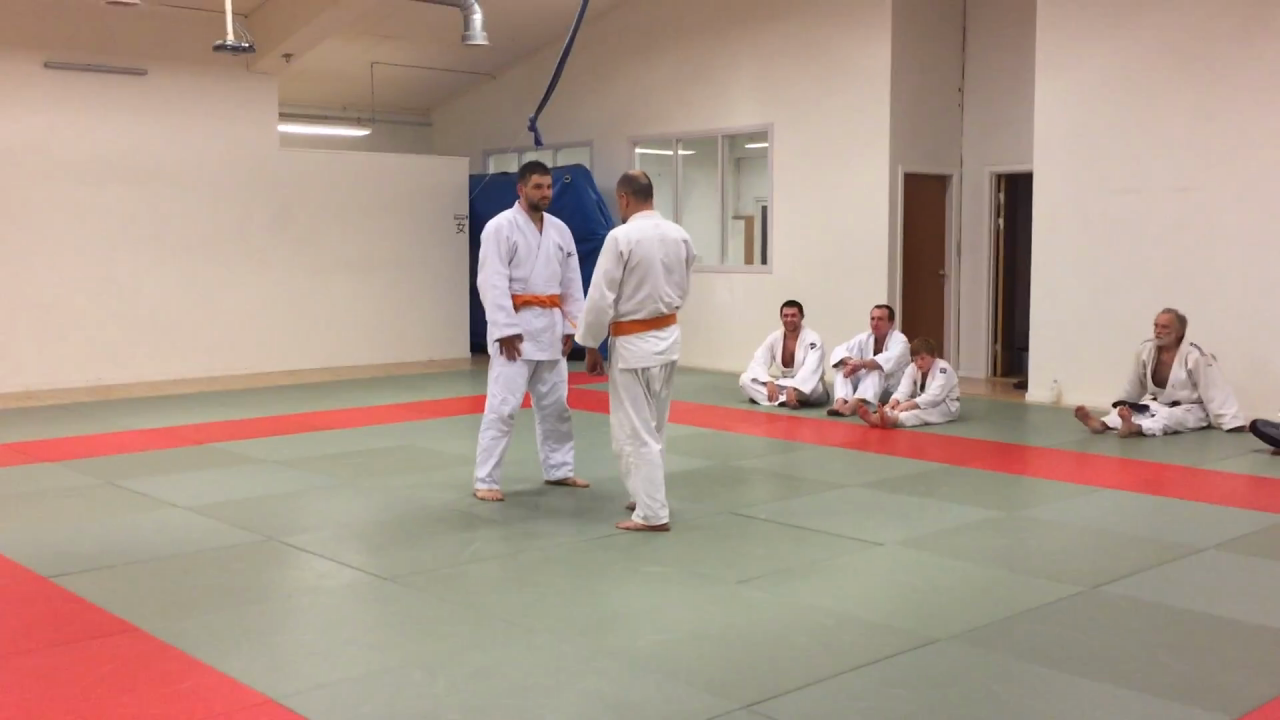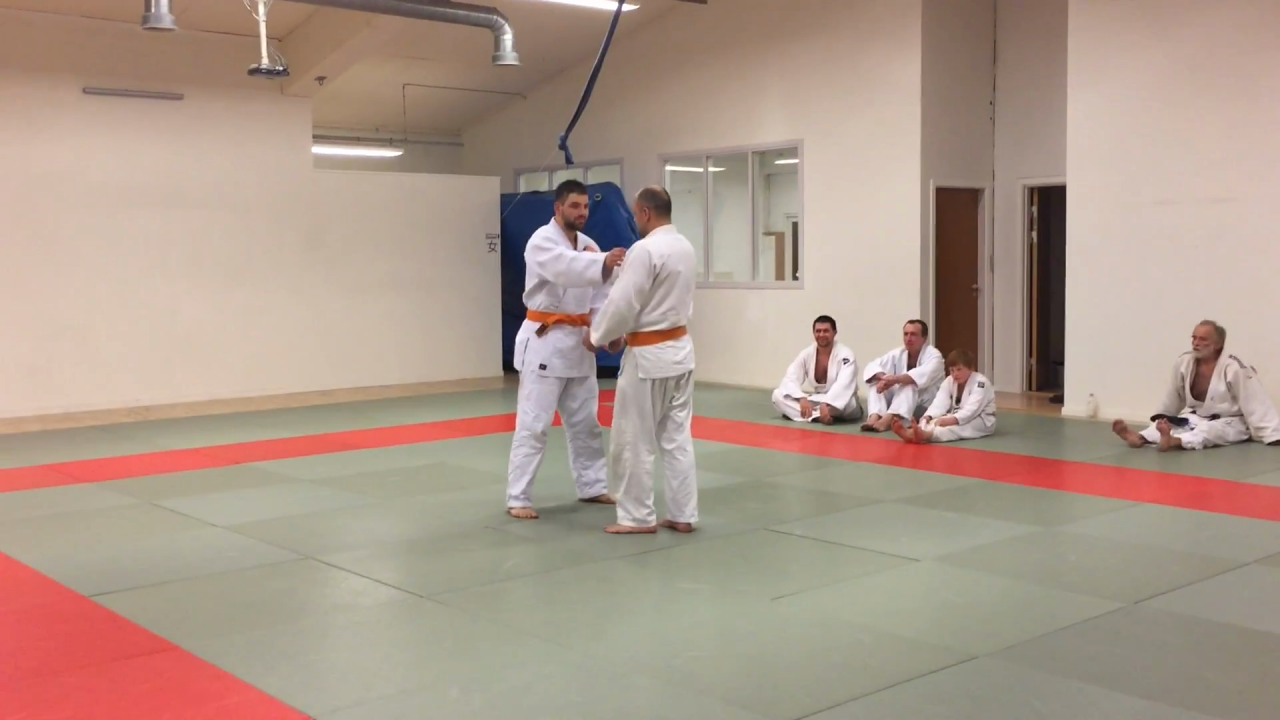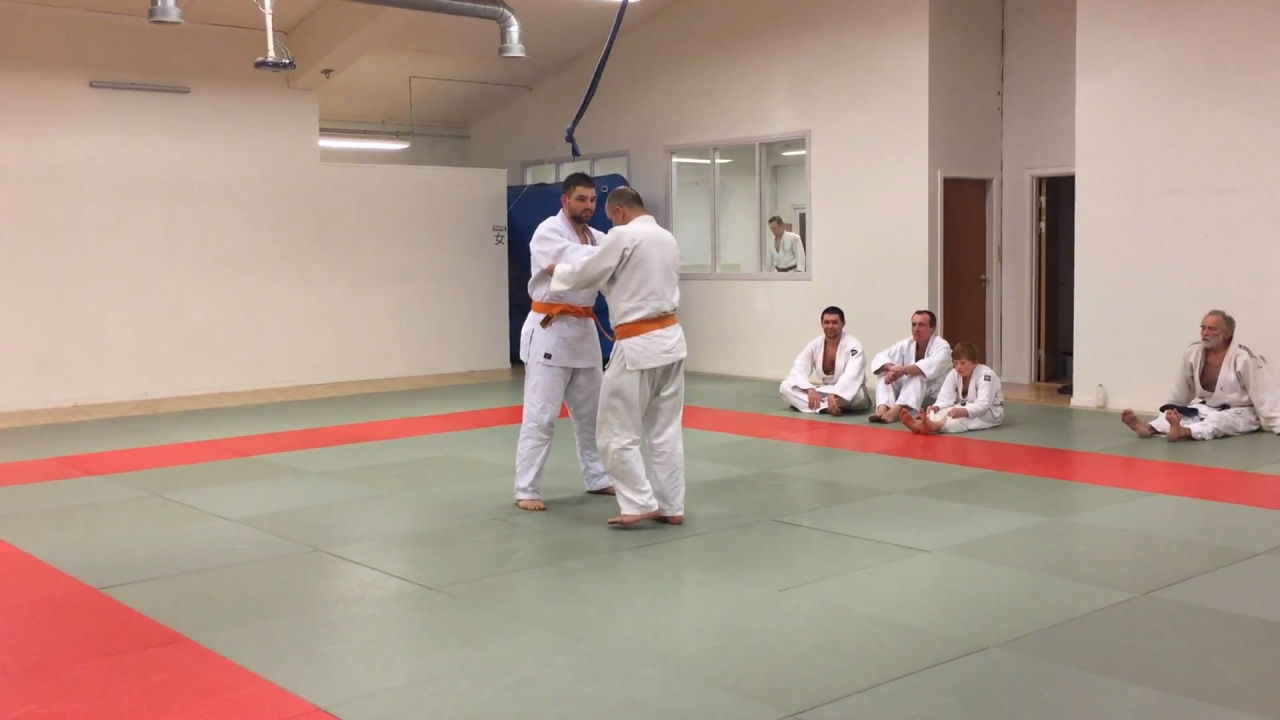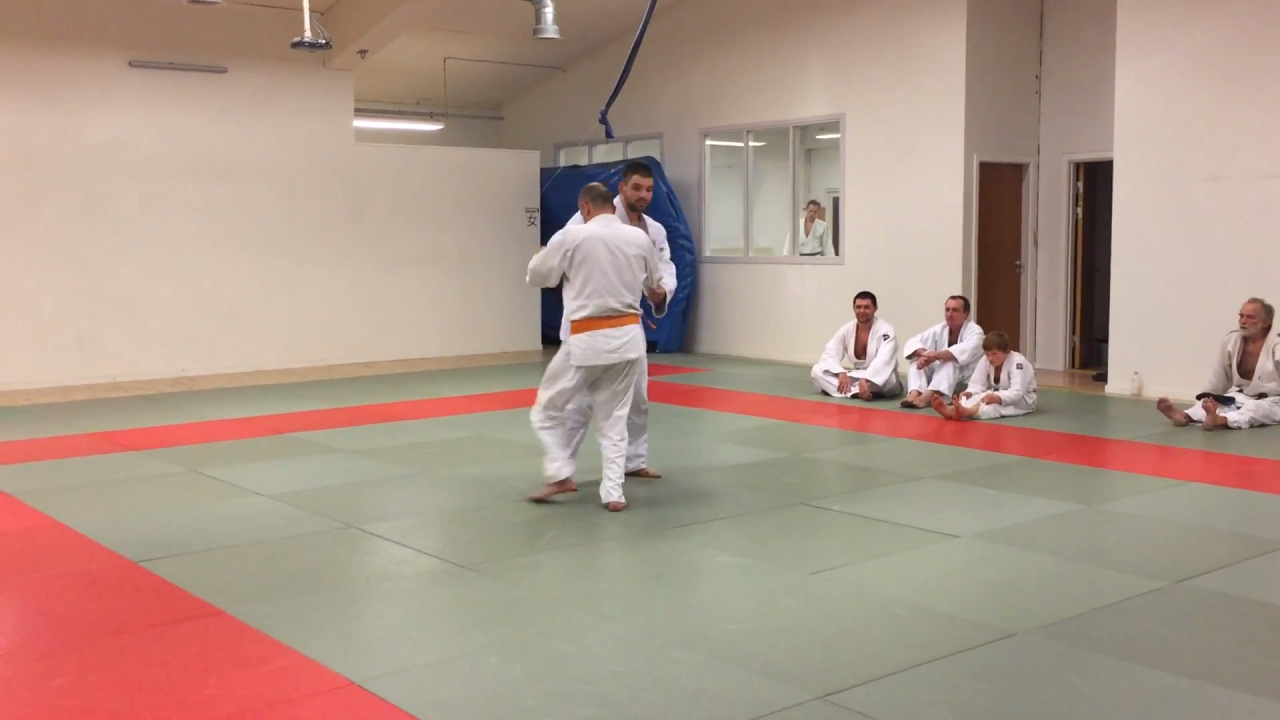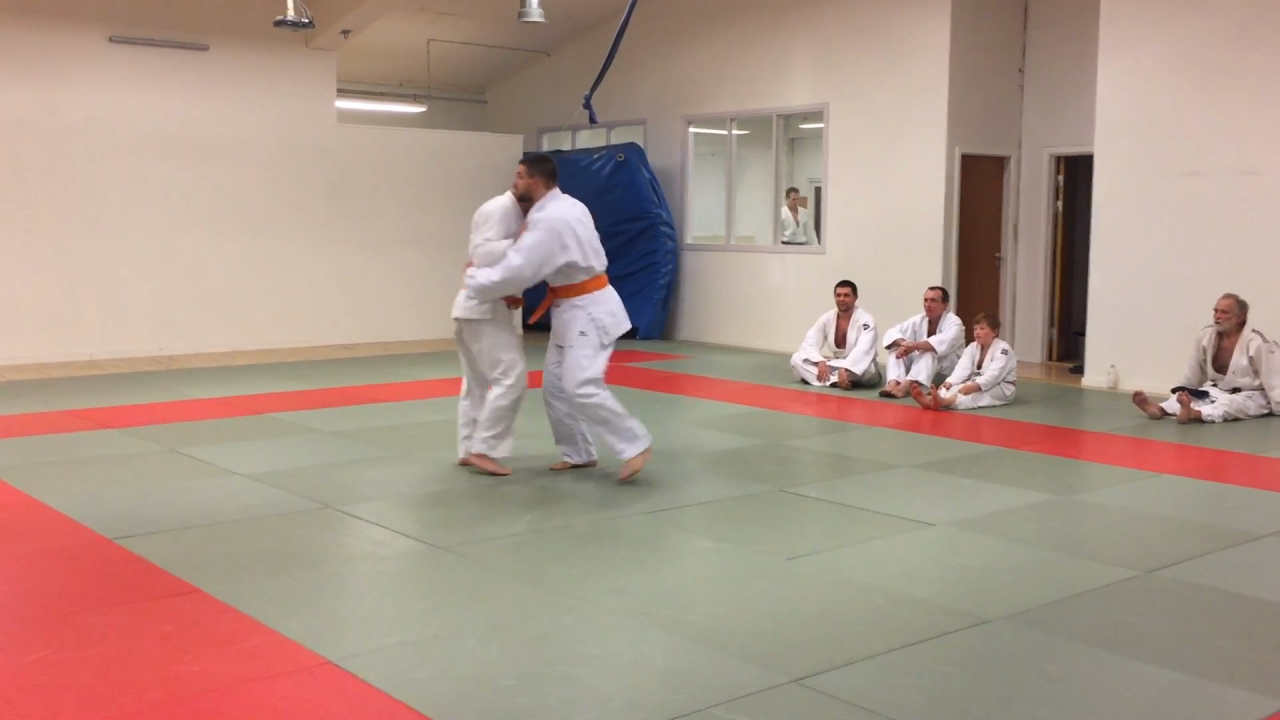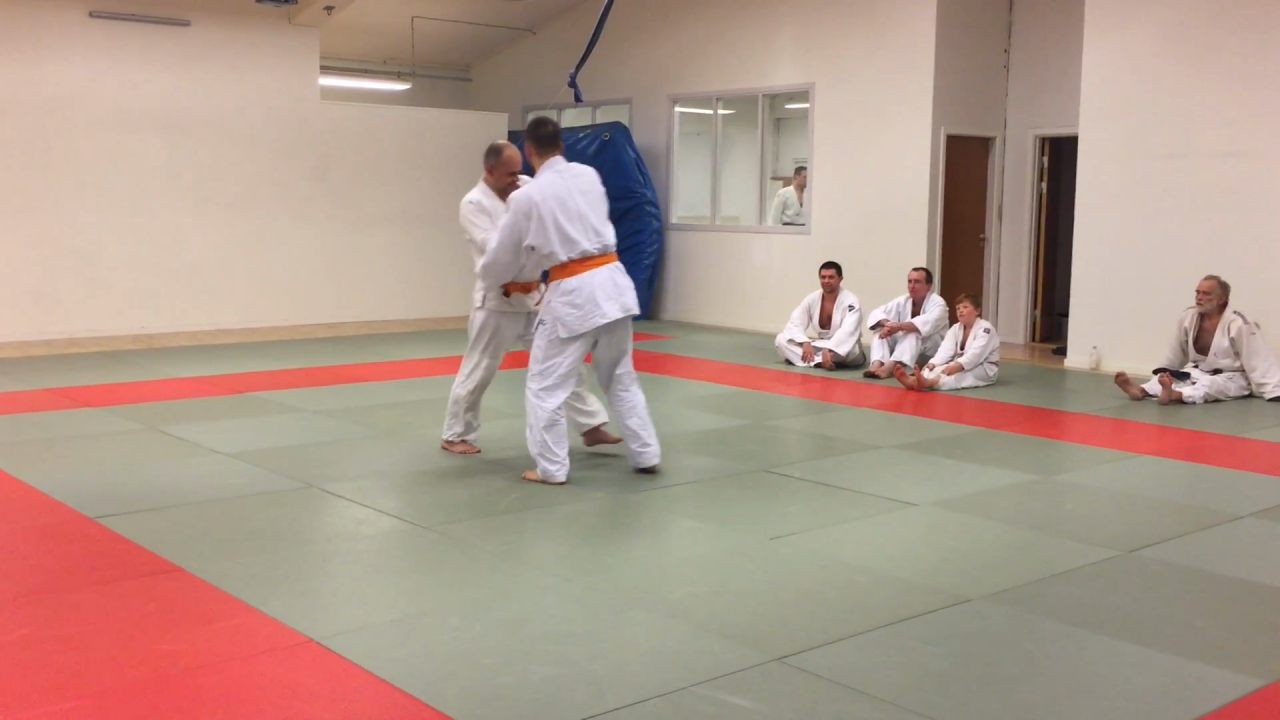
dt=0.7s
person 1, frame 1
left shoulder: (559, 229)
right shoulder: (501, 227)
left elbow: (571, 282)
right elbow: (492, 282)
left wrist: (572, 326)
right wrist: (506, 329)
left hip: (550, 326)
right hip: (515, 326)
left knee: (555, 404)
right knee: (502, 406)
left ankle: (559, 470)
right ankle: (485, 480)
person 1, frame 2
left shoulder: (588, 247)
right shoulder: (542, 241)
left elbow: (601, 294)
right elbow: (566, 267)
right wrist: (604, 262)
left hip: (578, 342)
right hip: (544, 341)
left knee: (585, 421)
right knee: (534, 423)
left ankle: (592, 487)
right ankle: (518, 498)
person 1, frame 3
left shoulder: (596, 238)
right shoulder: (548, 231)
right elbow: (567, 256)
left hip: (584, 331)
right hip: (550, 331)
left knee: (591, 412)
right knee: (540, 415)
left ankle: (599, 479)
right ankle: (526, 490)
person 1, frame 4
left shoulder: (654, 230)
left elbow: (665, 269)
left wrist: (663, 289)
left knee: (636, 396)
right knee: (581, 397)
left ankle: (634, 460)
person 1, frame 5
left shoulder: (549, 221)
right shoulder: (566, 206)
left elbow: (516, 271)
left wrist: (473, 278)
left hip: (589, 308)
right hip: (571, 306)
left knee: (581, 387)
right knee: (555, 385)
left ankle: (635, 444)
right ankle: (579, 453)
person 1, frame 6
left shoulder: (527, 197)
right shoulder: (590, 176)
left elbow: (503, 256)
left wrist: (488, 277)
left hip: (574, 292)
right hip: (613, 282)
left knee: (545, 385)
right knee: (621, 377)
left ankle: (550, 468)
right ankle: (646, 453)
person 2, frame 1
left shoulder: (621, 237)
right shoulder: (680, 235)
left elbow: (601, 299)
left wrist: (590, 346)
left hip: (633, 342)
right hip: (668, 337)
left knee: (636, 432)
right knee: (653, 427)
left ankle: (652, 514)
right ankle: (647, 498)
person 2, frame 2
left shoulder: (646, 249)
right shoulder: (684, 247)
left elbow: (622, 303)
left wrist: (596, 335)
left hip: (648, 354)
right hip: (680, 348)
left knee: (633, 440)
right knee: (677, 437)
left ankle: (638, 517)
right ankle: (683, 515)
person 2, frame 3
left shoulder: (623, 236)
right shoulder: (667, 238)
left elbow: (587, 275)
left wrist: (559, 271)
left hip: (639, 344)
right hip: (670, 337)
left knee: (616, 432)
right knee: (666, 430)
left ankle: (640, 504)
right ankle: (671, 506)
person 2, frame 4
left shoulder: (572, 236)
right shoulder: (638, 237)
left elbow: (538, 275)
right elbow: (653, 287)
left wrist: (551, 259)
left hip: (587, 340)
right hip: (628, 337)
left knee: (548, 410)
right knee: (613, 420)
left ankle: (560, 474)
right ankle: (614, 493)
person 2, frame 5
left shoulder: (511, 211)
right shoulder: (500, 210)
right elbow: (483, 256)
left hip: (479, 306)
right hip: (482, 305)
left knee: (477, 383)
right knee: (510, 379)
left ankle: (469, 450)
right ankle: (482, 450)
person 2, frame 6
left shoulder: (525, 188)
right shoulder: (473, 203)
right elbow: (492, 246)
left hip: (531, 295)
right hip: (497, 299)
right knee: (479, 369)
left ankle: (592, 427)
right ankle: (454, 435)
